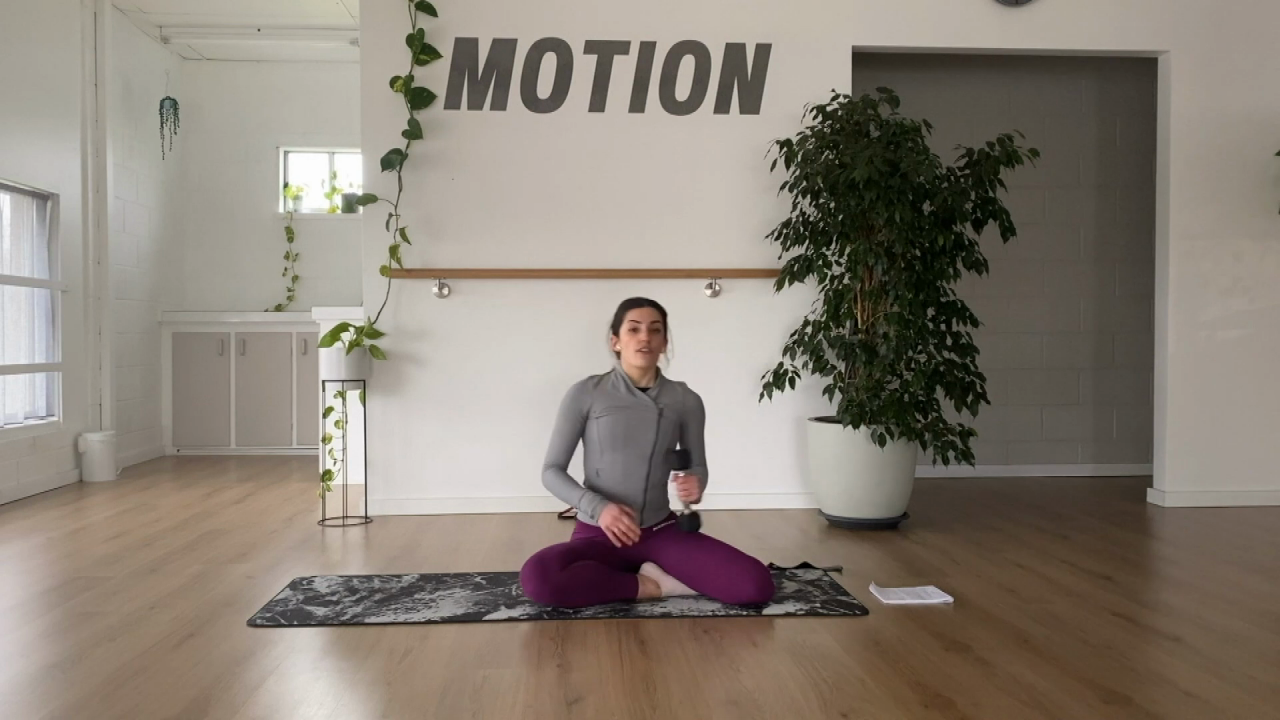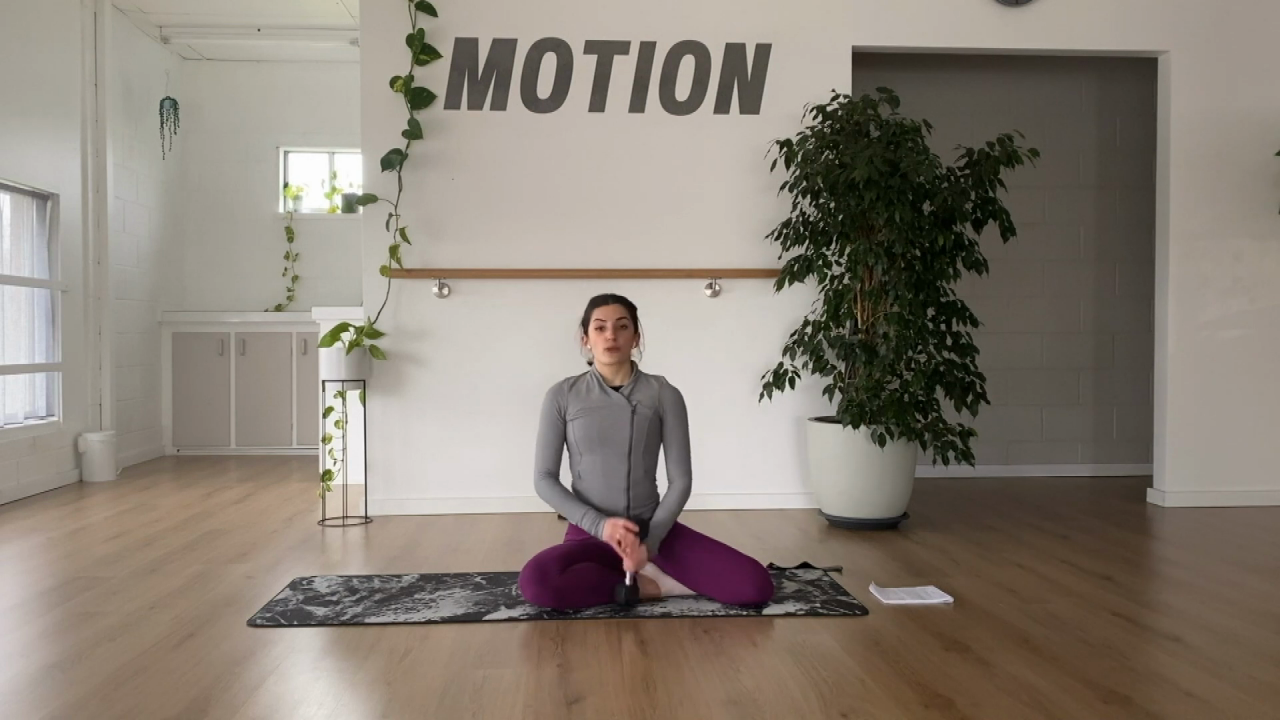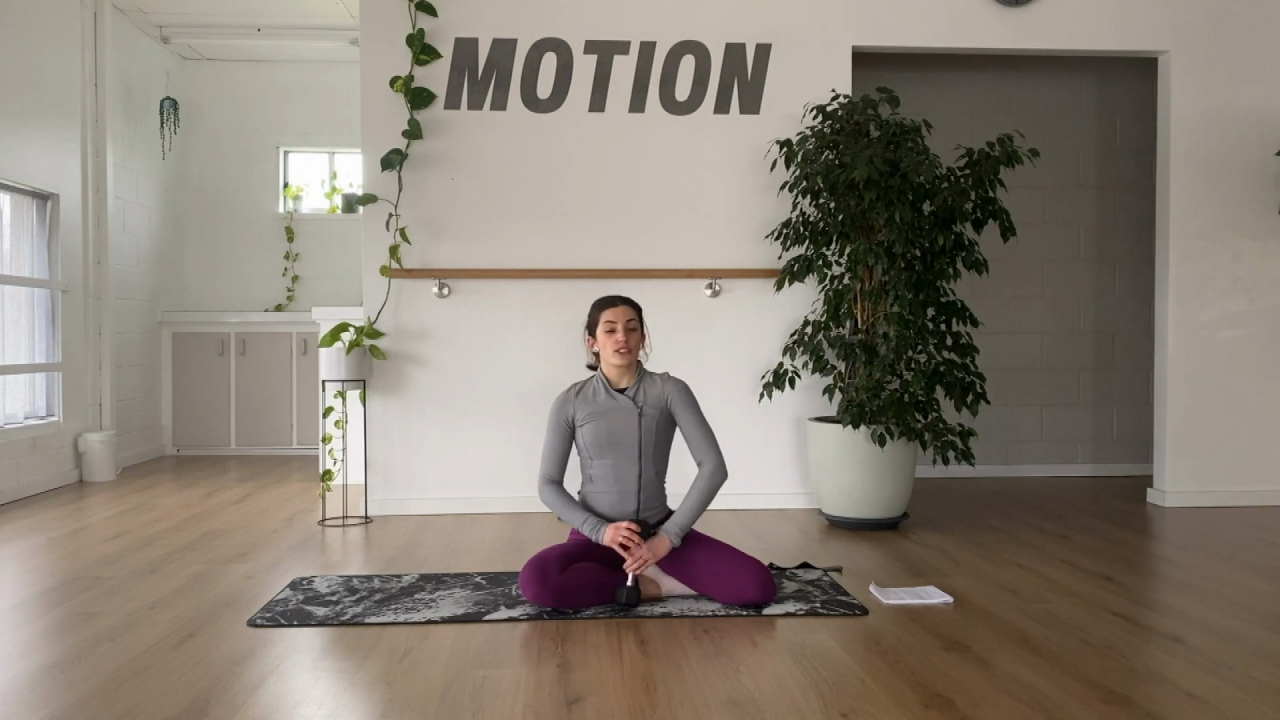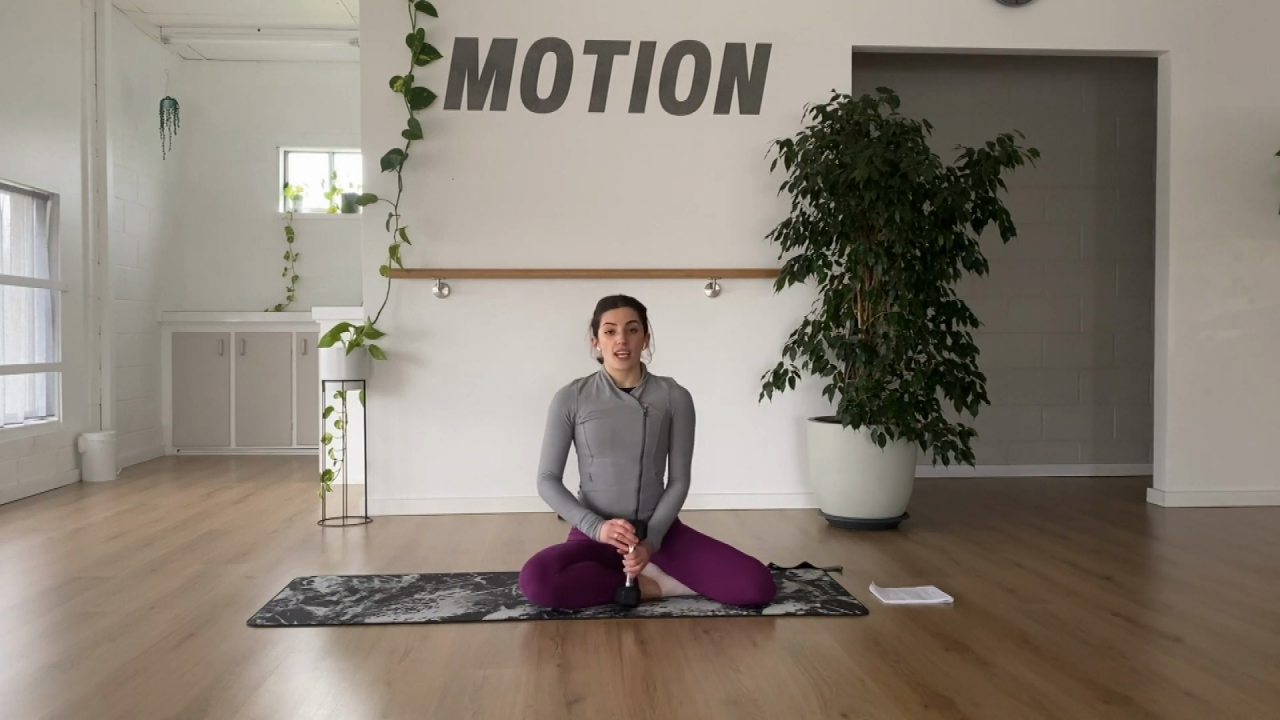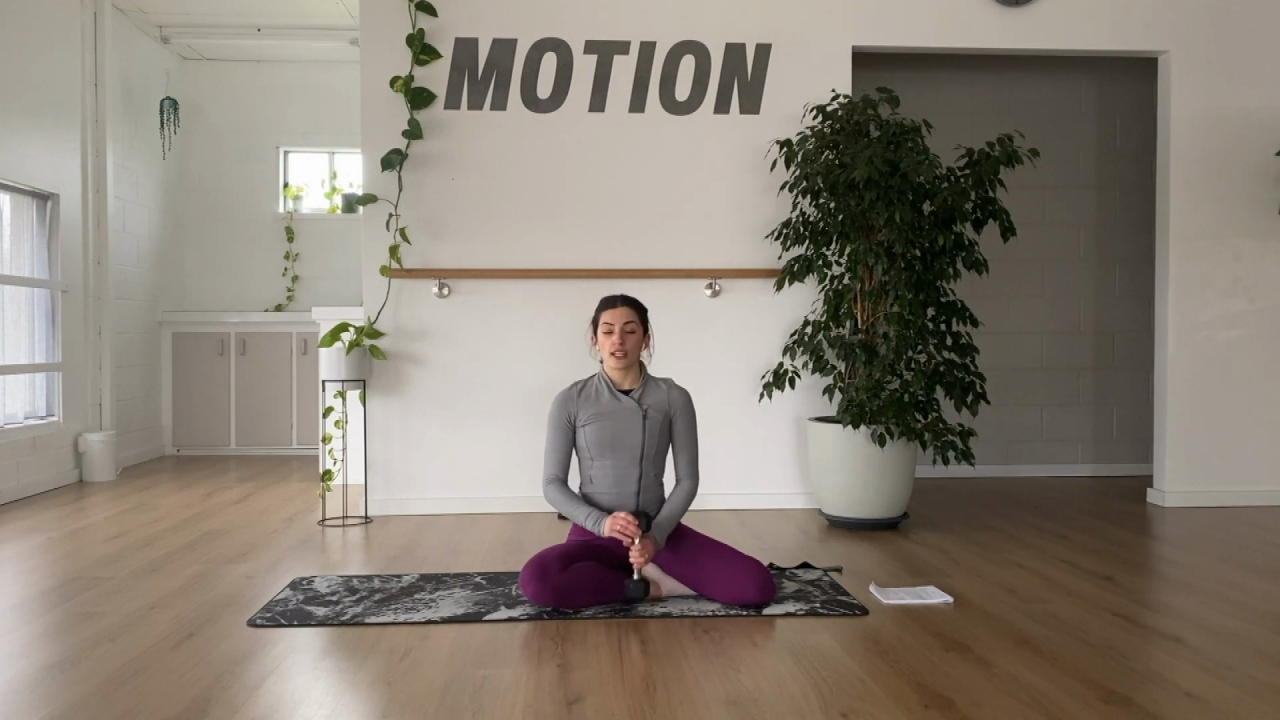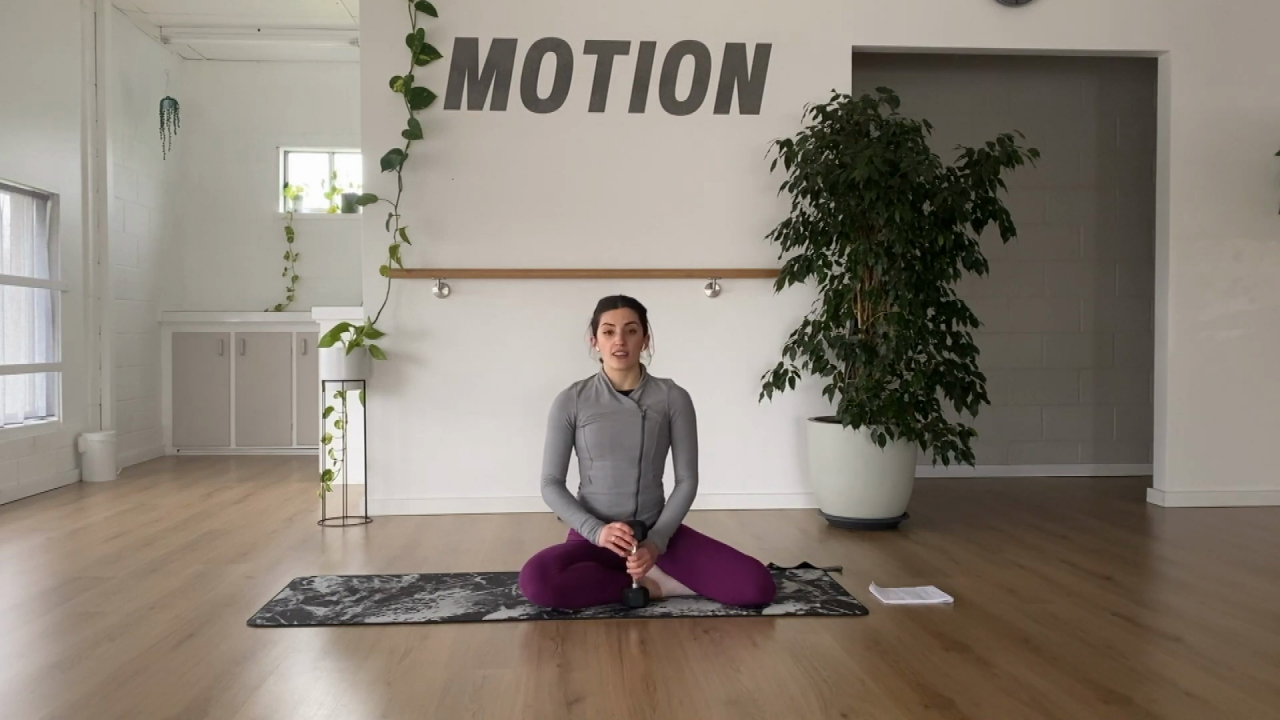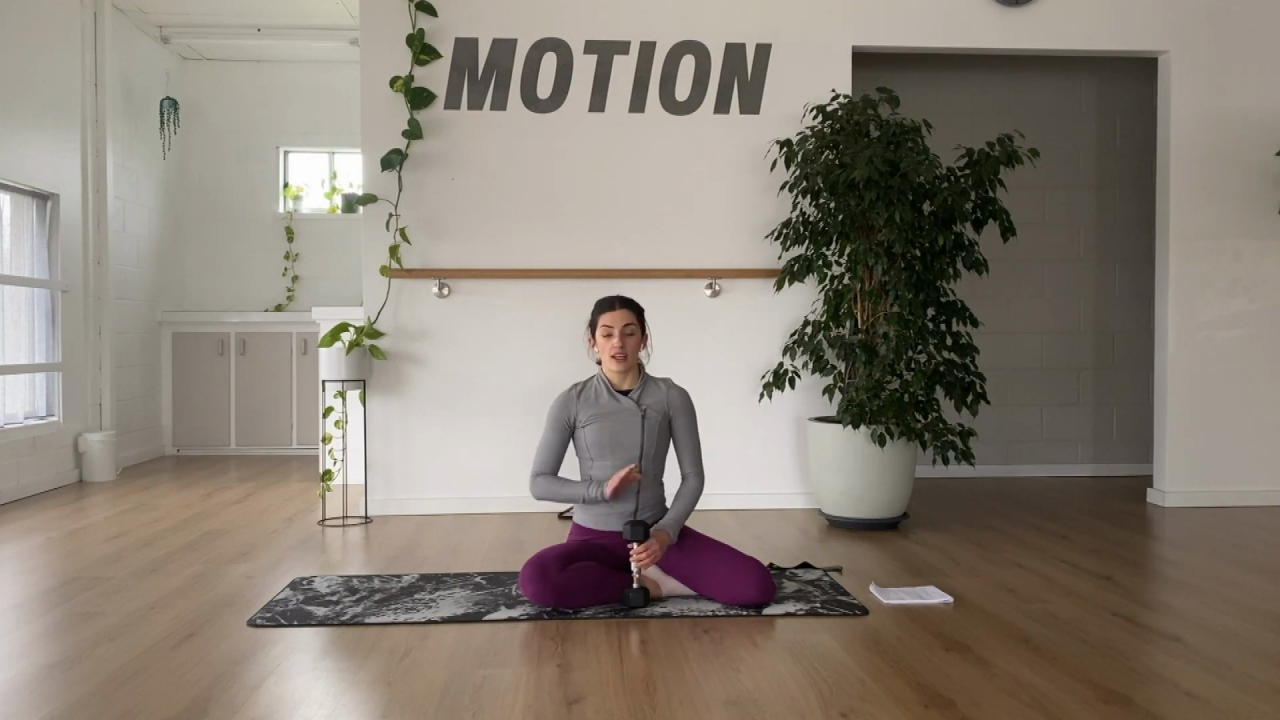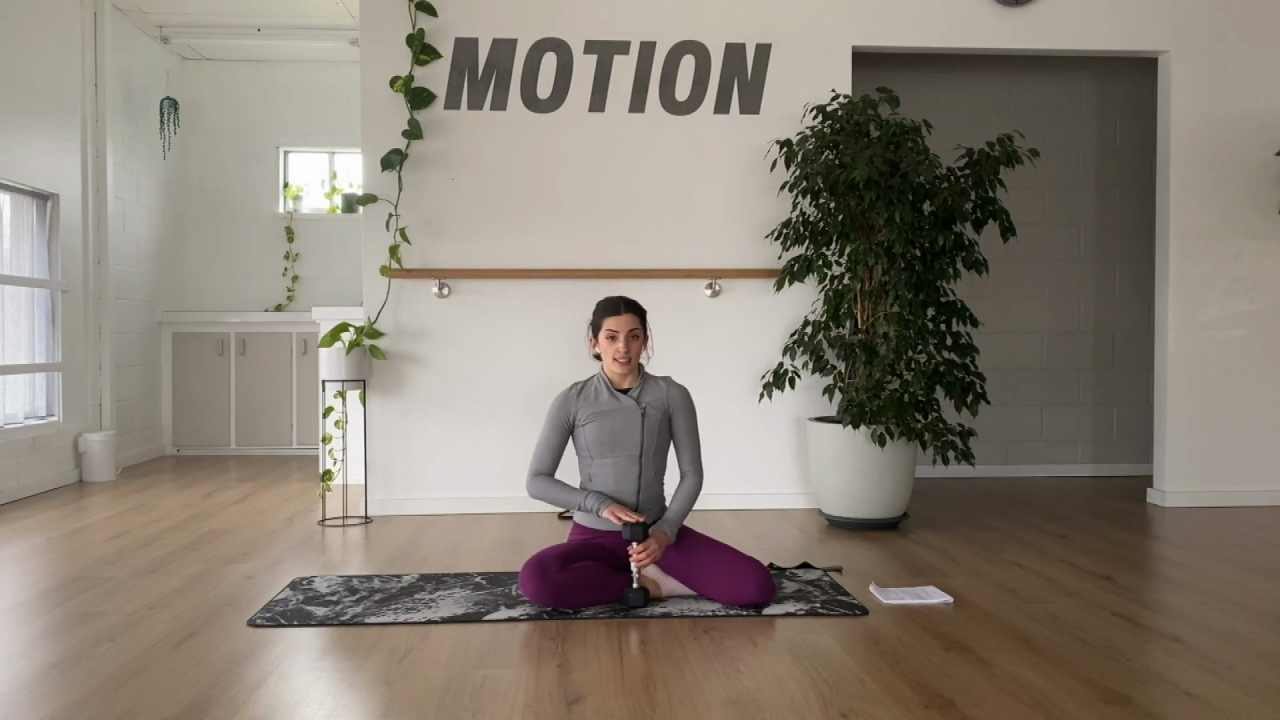
dt=0.4s
person 1, frame 1
left shoulder: (686, 400)
right shoulder: (585, 394)
left elbow: (696, 465)
right elbow: (552, 470)
left wrist: (695, 485)
right wrist: (596, 506)
left hip: (661, 531)
right hip: (598, 533)
left knee: (757, 586)
right knee: (537, 579)
left ankle: (649, 572)
right ankle: (653, 586)
person 1, frame 2
left shoulder: (664, 395)
right shoulder: (562, 396)
left elbow: (681, 480)
right elbow: (544, 479)
left wrist: (650, 541)
right wrist: (600, 525)
left hip: (653, 532)
right hip: (589, 534)
left knee: (756, 586)
right knee: (535, 583)
left ankle: (649, 572)
right ankle: (655, 584)
person 1, frame 3
left shoulder: (670, 391)
right shoulder: (570, 402)
left elbow: (714, 468)
right elbow: (548, 484)
left wrist: (670, 536)
right wrist: (599, 529)
left hip: (659, 529)
right hip: (594, 535)
left knee: (758, 586)
right knee: (535, 581)
right ankle: (655, 584)
person 1, frame 4
left shoulder: (674, 397)
right shoulder: (570, 398)
left elbow: (679, 481)
right elbow: (547, 480)
left wrist: (651, 539)
right wrist: (596, 526)
left hip: (658, 531)
right hip: (594, 533)
left knee: (758, 585)
right knee: (535, 581)
left ankle: (652, 568)
right ankle: (656, 585)
person 1, frame 5
left shoulder: (673, 398)
right shoulder: (570, 401)
left elbow: (687, 480)
right elbow: (553, 483)
left wrist: (657, 535)
right wrist: (600, 522)
left hip: (658, 532)
right hip: (594, 535)
left knee: (757, 585)
right knee: (535, 581)
left ankle: (651, 572)
right ankle: (658, 585)
person 1, frame 6
left shoulder: (673, 398)
right shoulder: (571, 401)
left elbow: (687, 480)
right elbow: (551, 483)
left wrist: (656, 541)
right wrist: (596, 530)
left hip: (657, 531)
right hip: (593, 536)
left knee: (757, 585)
right knee: (536, 581)
left ankle: (652, 569)
right ankle: (657, 584)
person 1, frame 7
left shoulder: (672, 397)
right shoulder: (571, 402)
left elbow: (693, 475)
right elbow: (540, 482)
left wrist: (668, 530)
right wrist: (601, 488)
left hip: (656, 532)
right hip: (593, 536)
left knee: (757, 585)
right knee: (535, 580)
left ankle: (649, 572)
right ankle: (656, 584)
person 1, frame 8
left shoulder: (672, 395)
right shoulder: (571, 401)
left elbow: (692, 474)
right elbow: (537, 481)
left wrist: (666, 531)
right wrist: (598, 504)
left hip: (656, 532)
right hip: (594, 536)
left knee: (757, 585)
right knee: (535, 580)
left ankle: (649, 574)
right ankle: (656, 584)
